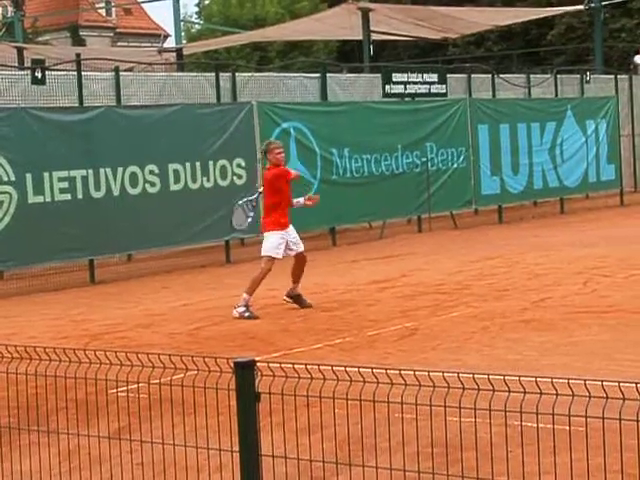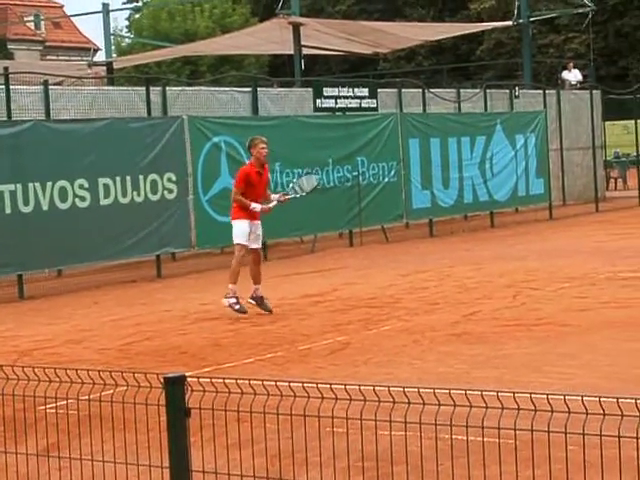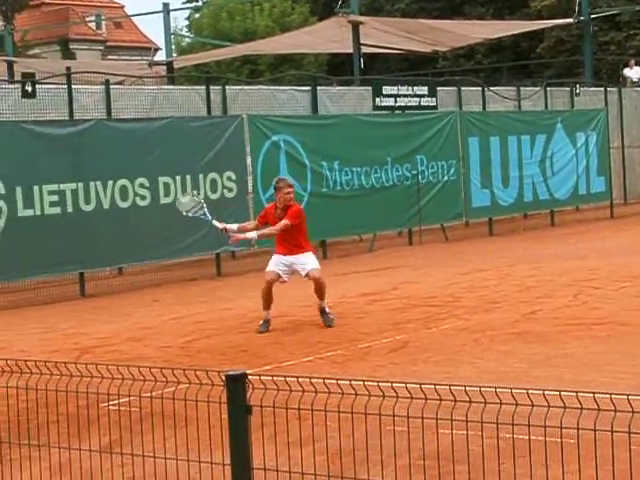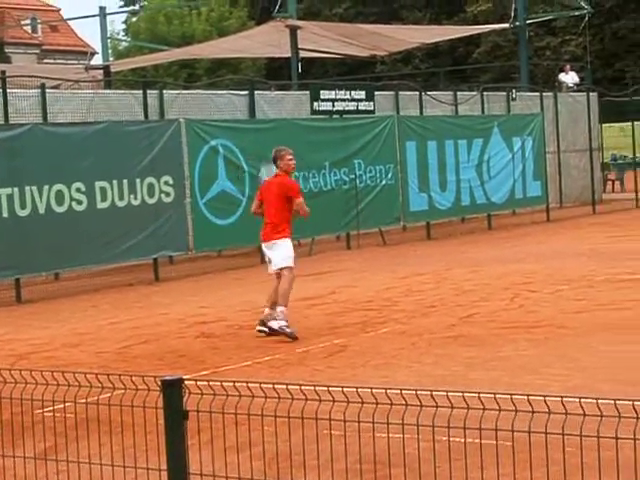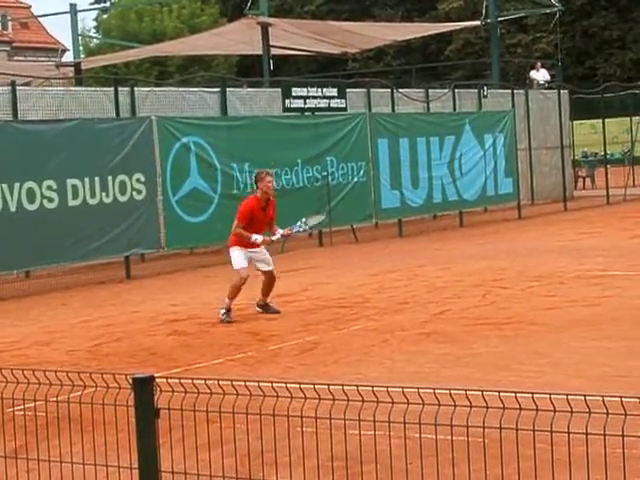
dt=1s
person 1, frame 1
left shoulder: (276, 173)
right shoulder: (280, 173)
right elbow: (295, 175)
left wrist: (303, 201)
left hip: (285, 226)
right hip: (274, 228)
left knee: (301, 257)
right knee: (266, 266)
left ankle: (293, 293)
right ankle: (242, 305)
person 1, frame 2
left shoulder: (265, 169)
right shoulder: (245, 171)
right elbow: (235, 197)
left wrist: (275, 197)
right wrist: (256, 206)
left hip: (255, 218)
right hip: (241, 216)
left knee: (256, 255)
right knee: (240, 252)
left ankle: (257, 295)
right ankle: (231, 296)
person 1, frame 3
left shoulder: (296, 210)
right shoulder: (269, 210)
left elbow: (276, 230)
right elbow: (255, 225)
left wrist: (249, 236)
right wrist: (232, 227)
left hip: (303, 253)
right hip: (281, 255)
left knee: (317, 277)
right knee: (268, 280)
left ankle: (323, 308)
right ankle: (266, 318)
person 1, frame 4
left shoulder: (266, 184)
right shoulder: (290, 183)
left elbow: (255, 209)
right elbow: (305, 212)
right wrist: (293, 209)
left hip: (267, 238)
right hip: (279, 237)
left knee: (281, 278)
right knee: (287, 274)
left ankle: (266, 320)
right ankle: (280, 319)
person 1, frame 5
left shoulder: (271, 202)
right shoulder: (248, 205)
left elbow: (271, 225)
right elbow: (235, 231)
left wrist: (280, 232)
right wrist: (256, 238)
left hip: (257, 246)
right hip: (239, 246)
left knee: (270, 276)
right knee: (243, 275)
left ankle: (263, 303)
right ankle: (226, 308)
